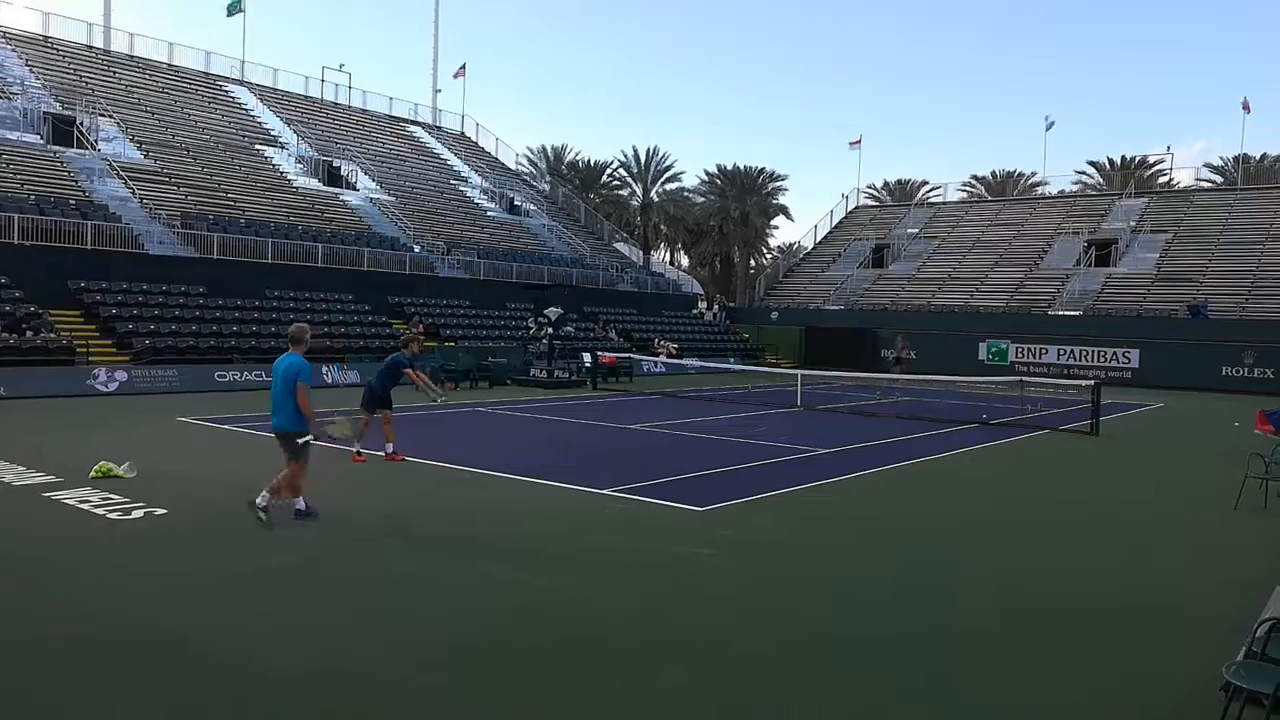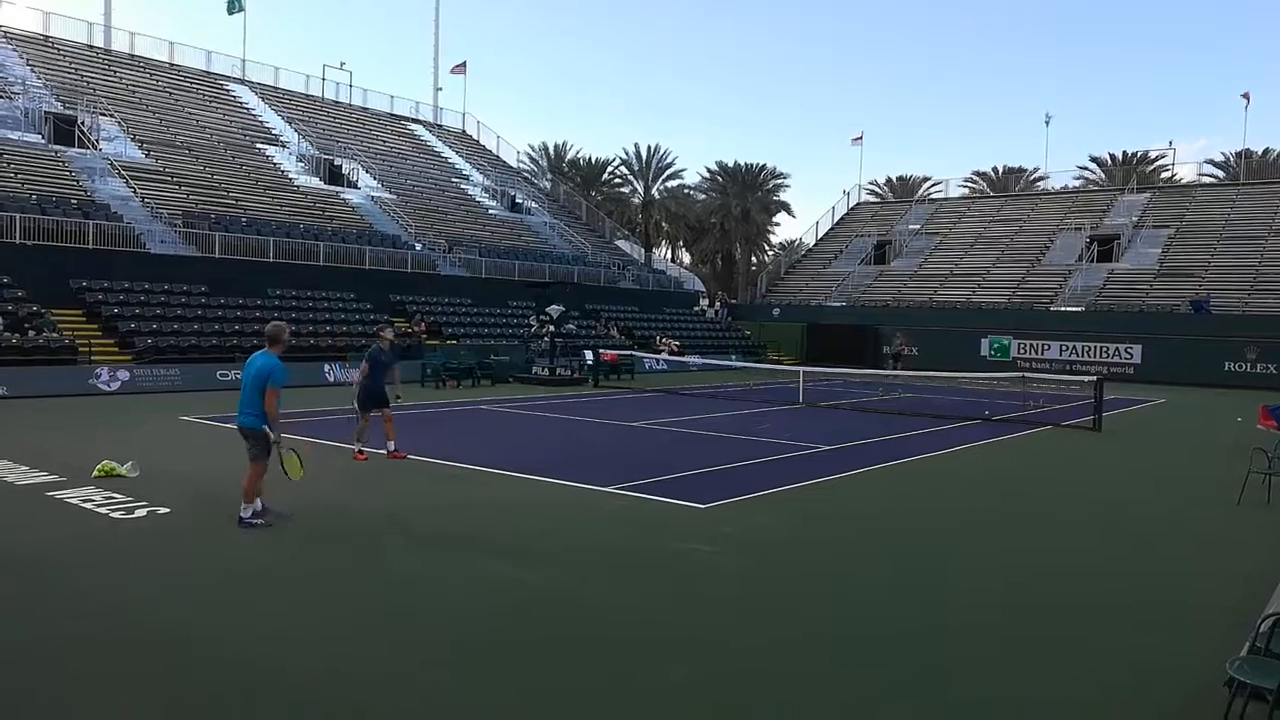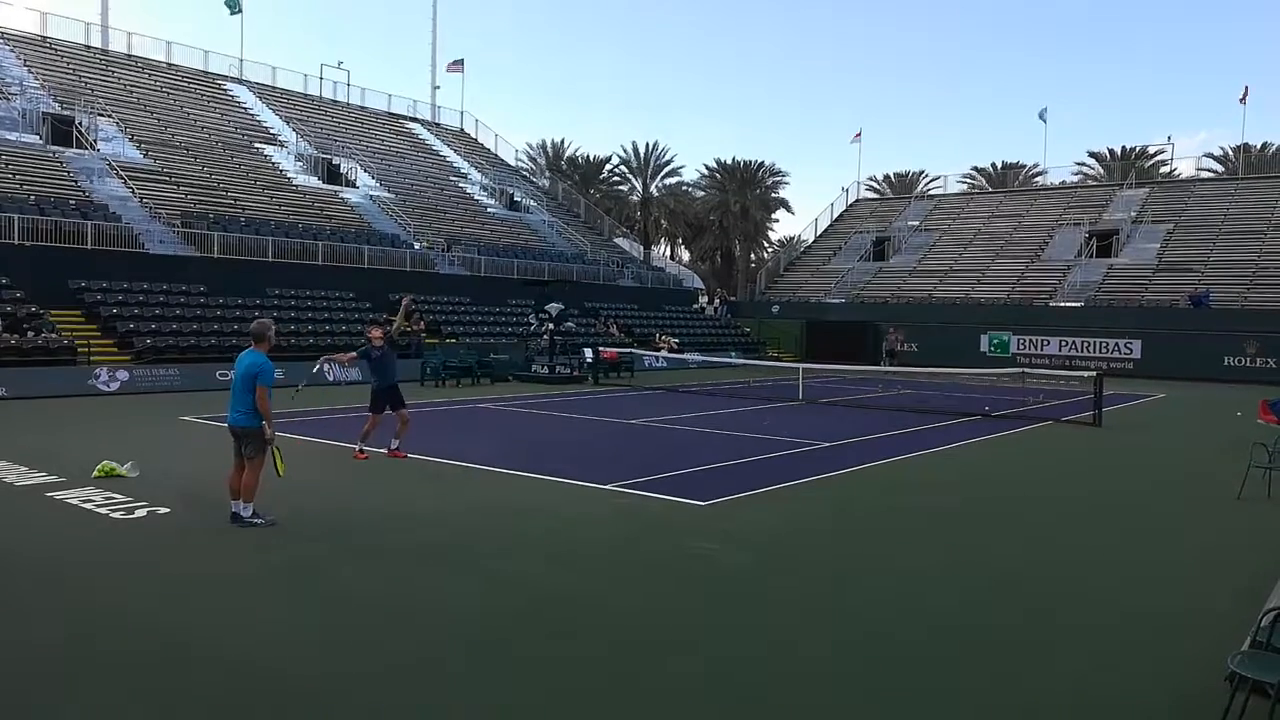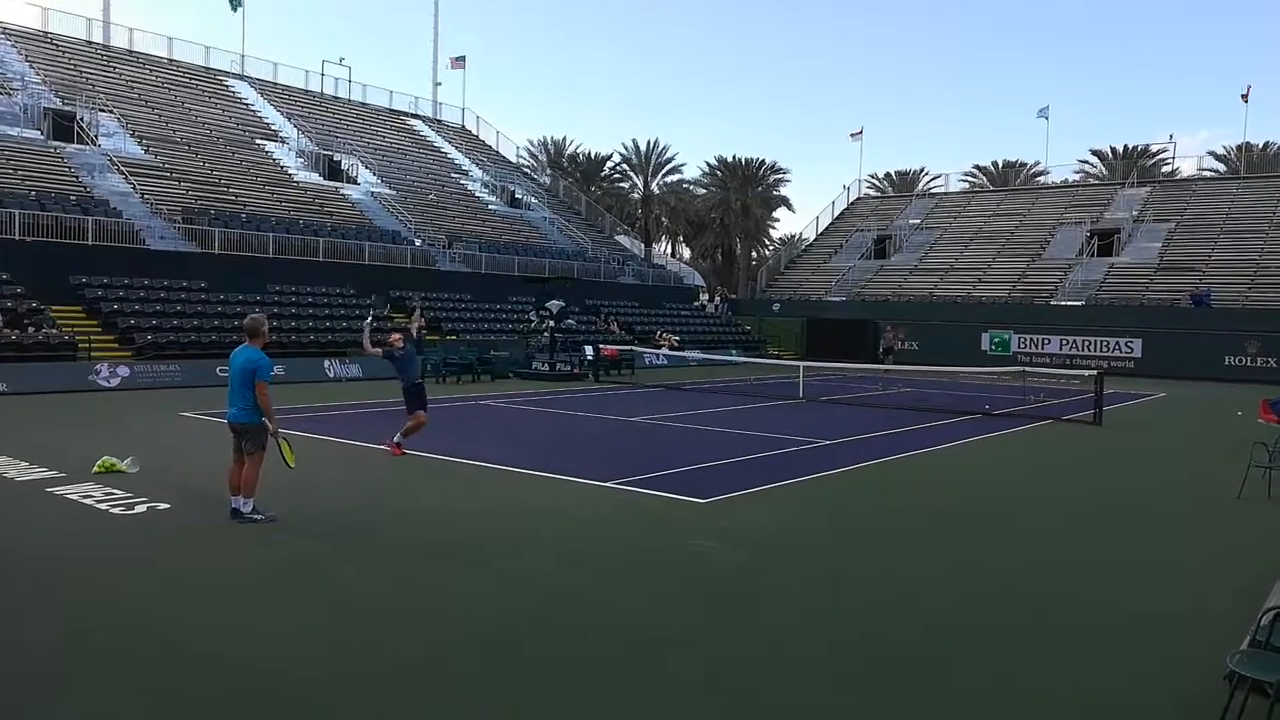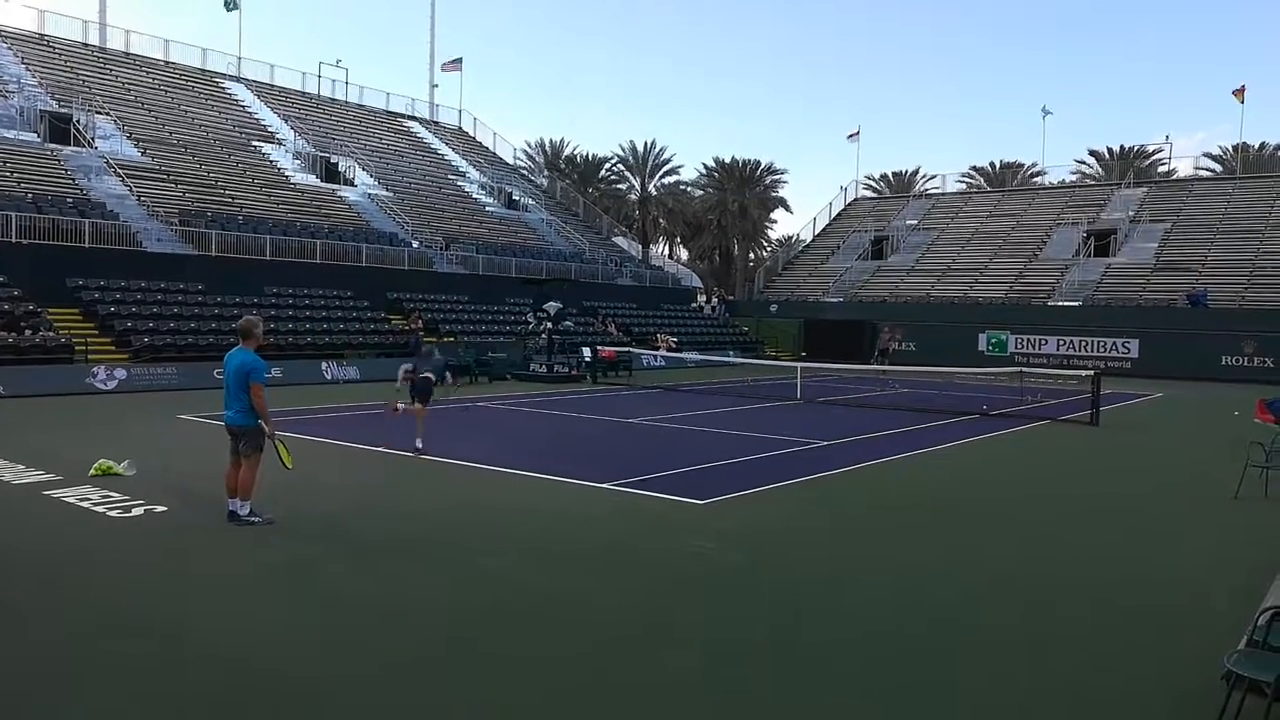
dt=0.5s
person 1, frame 1
left shoulder: (279, 362)
right shoulder: (302, 365)
right elbow: (303, 400)
right wrist: (313, 425)
left hip: (280, 423)
right hip: (294, 426)
left knee: (295, 467)
right knee: (295, 470)
left ankle: (300, 507)
right ankle: (262, 502)
person 1, frame 2
left shoulder: (253, 358)
right shoulder: (275, 366)
right elbow: (270, 403)
right wrist: (276, 430)
left hip: (246, 421)
right hip: (259, 424)
left knee: (258, 467)
right knee: (256, 470)
left ankle: (256, 507)
right ankle: (246, 515)
person 1, frame 3
left shoulder: (242, 356)
right shoulder: (264, 364)
right elbow: (262, 400)
right wrist: (270, 427)
left hip: (235, 421)
right hip: (252, 424)
left knee: (238, 467)
right knee: (252, 469)
left ankle: (236, 511)
right ankle: (247, 514)
person 1, frame 4
left shoulder: (236, 353)
right shoulder: (261, 360)
right elbow: (262, 395)
right wrist: (272, 421)
left hip: (235, 416)
right hip: (252, 420)
left knee: (237, 462)
right knee: (252, 465)
left ankle: (236, 506)
right ankle: (247, 510)
person 1, frame 5
left shoulder: (230, 356)
right shoulder: (255, 363)
right elbow: (257, 398)
right wrist: (268, 423)
left hip: (232, 419)
right hip: (249, 422)
left knee: (234, 465)
right knee: (249, 467)
left ankle: (233, 509)
right ankle: (244, 513)
